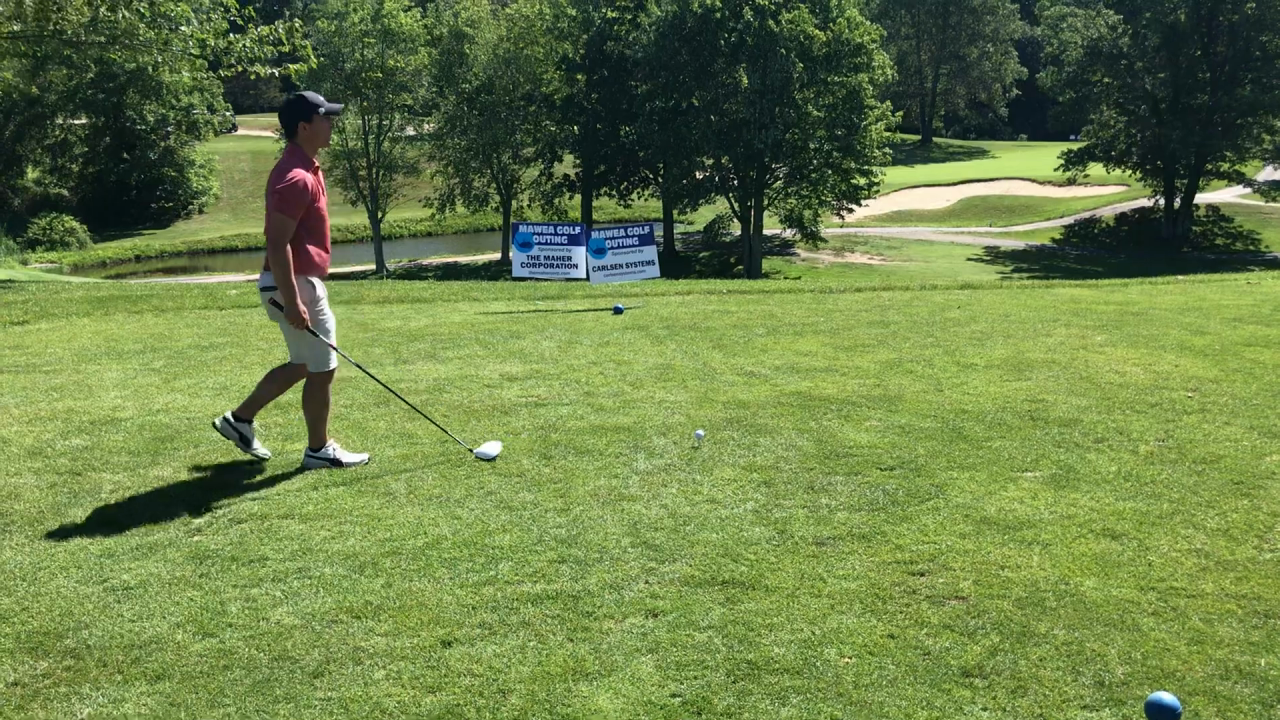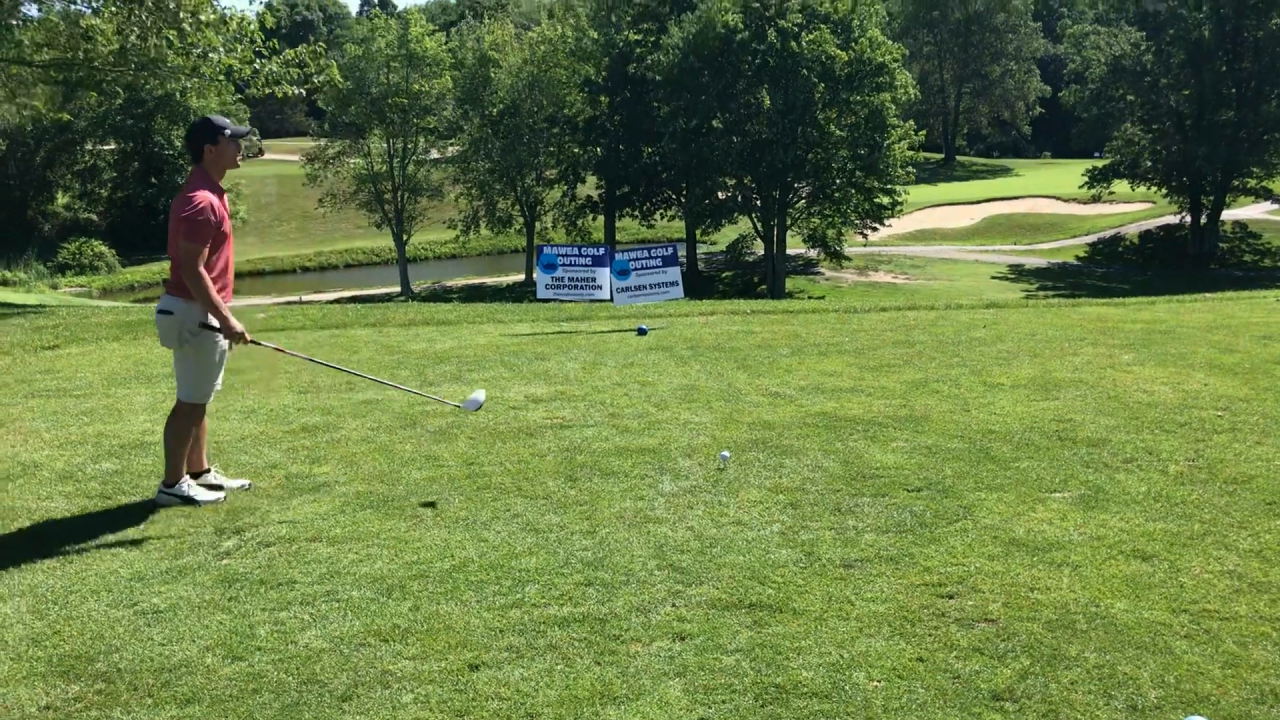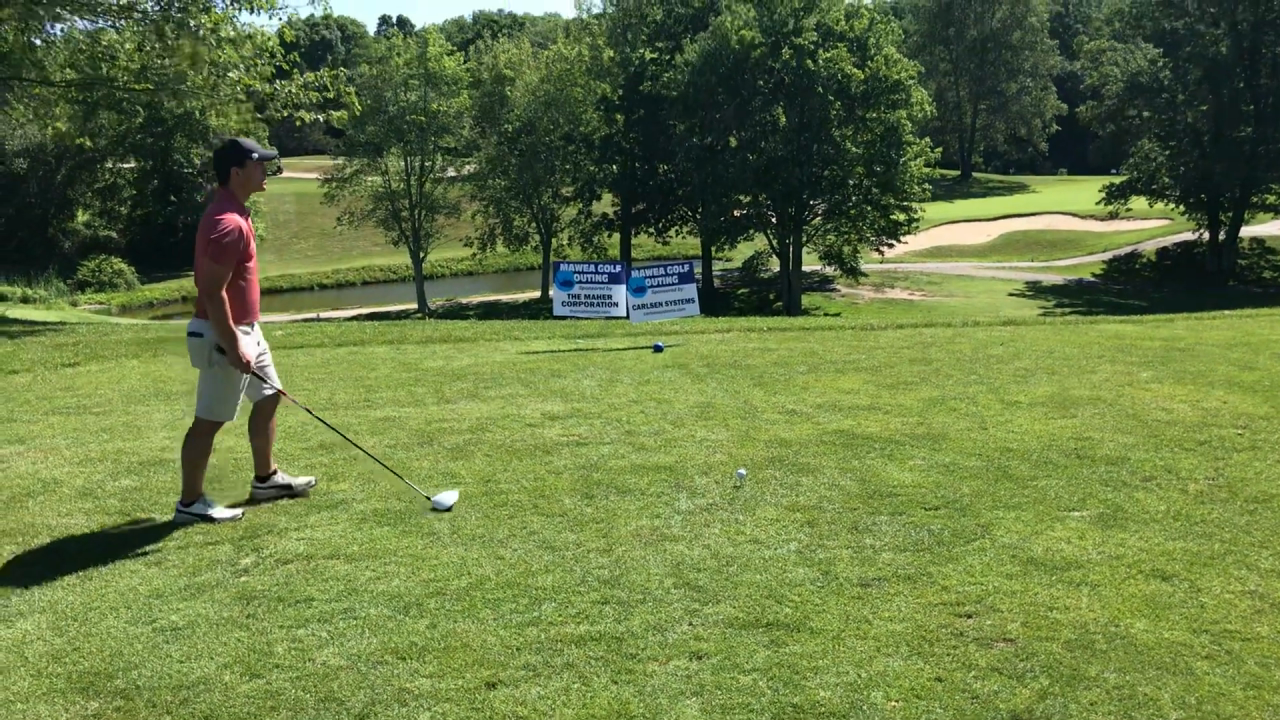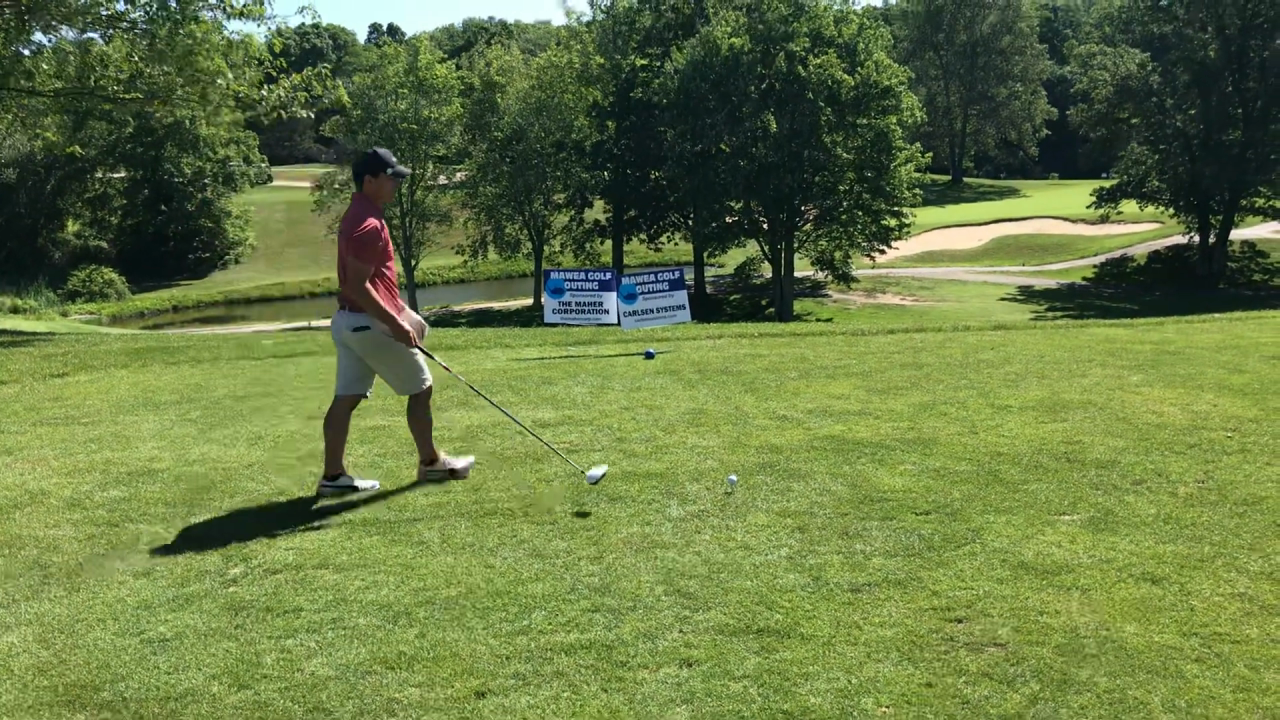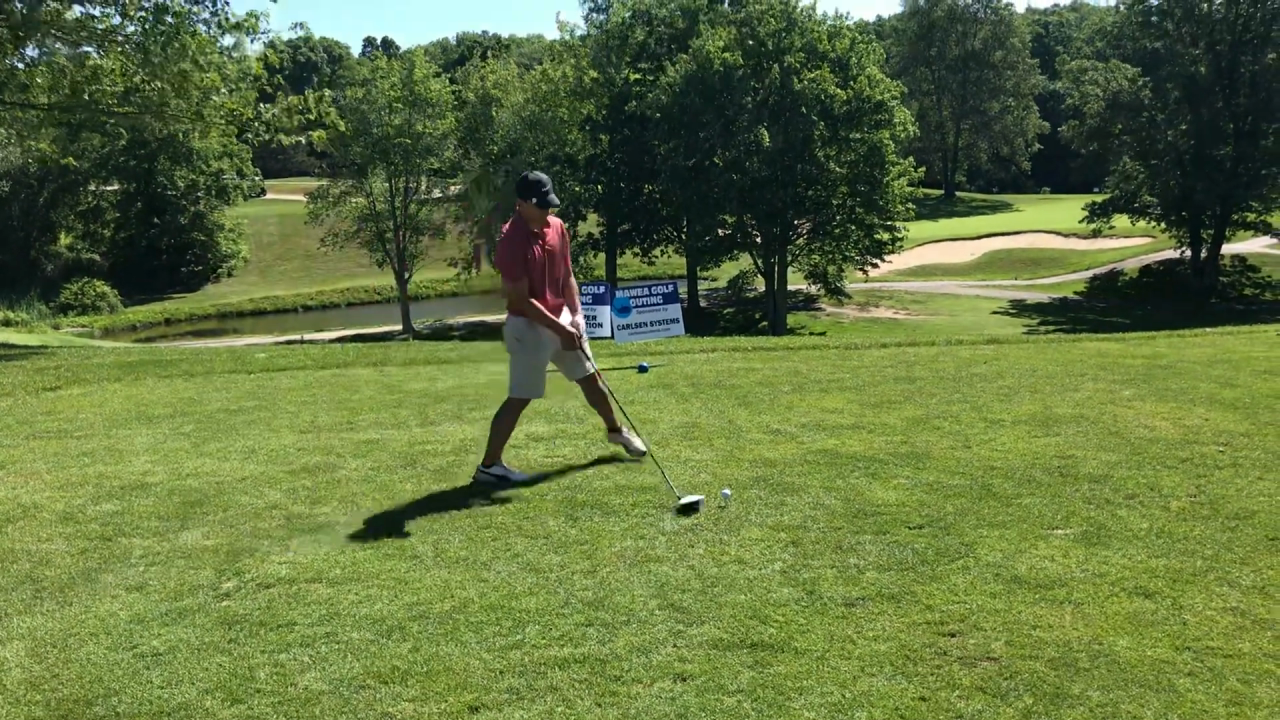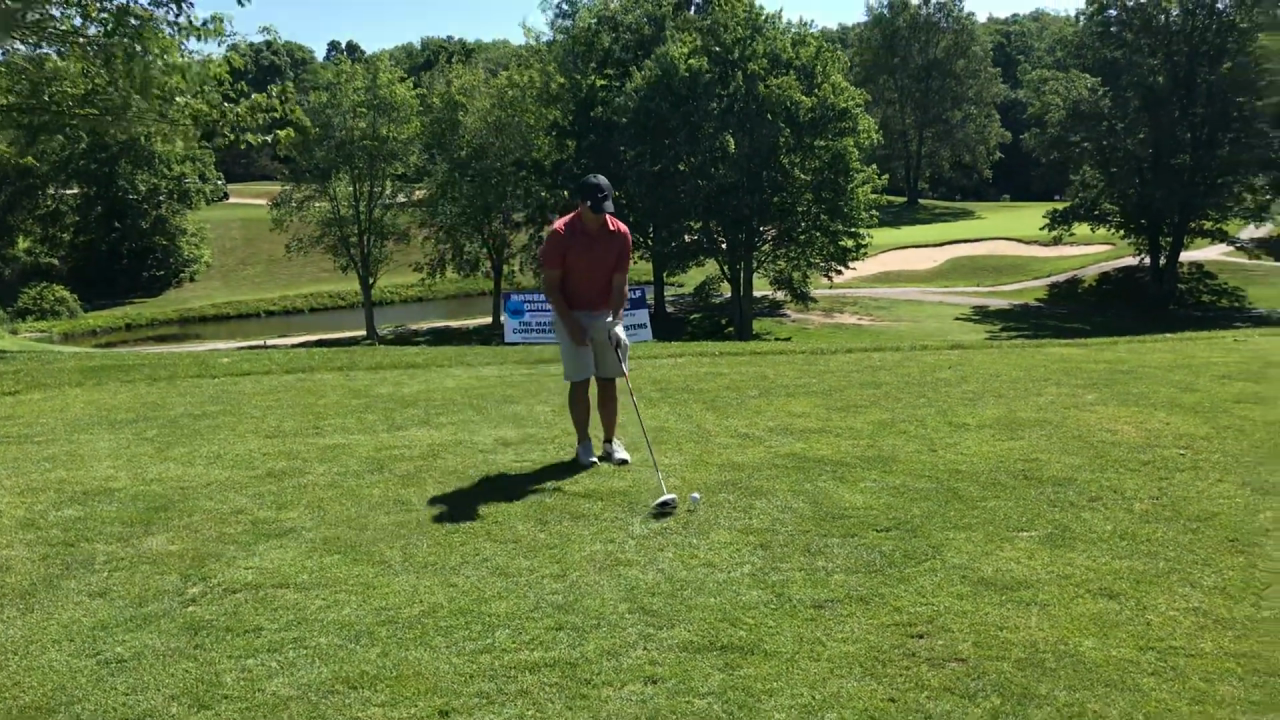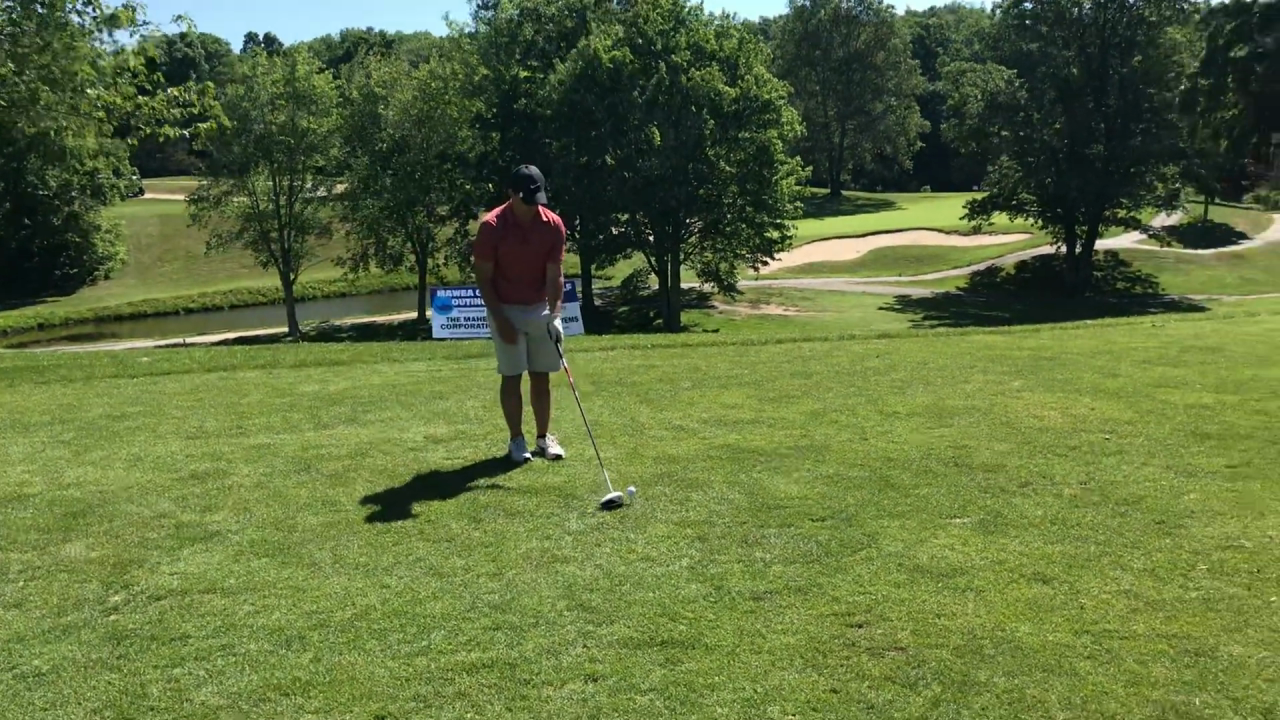
dt=0.7s
person 1, frame 1
left shoulder: (305, 168)
right shoulder: (296, 178)
right elbow: (278, 244)
right wrist: (293, 301)
left hip: (300, 281)
right hip: (296, 284)
left knee: (305, 364)
right knee: (321, 368)
left ankle: (240, 419)
right ankle: (320, 450)
person 1, frame 2
left shoulder: (209, 193)
right shoulder: (201, 202)
right elbow: (192, 271)
left wrist: (220, 315)
right wrist: (226, 320)
left hip: (198, 312)
right hip: (195, 314)
left knee: (196, 399)
right knee: (190, 402)
left ankle: (199, 472)
right ankle: (173, 484)
person 1, frame 3
left shoulder: (233, 213)
right shoulder: (227, 224)
right elbow: (214, 292)
right wrist: (232, 346)
left hip: (243, 329)
right hip: (225, 336)
left knee: (268, 399)
right knee: (209, 420)
left ankle: (265, 477)
right ankle: (190, 502)
person 1, frame 4
left shoulder: (359, 215)
right shoulder: (368, 224)
right elbow: (359, 286)
left wrist: (401, 312)
right wrist: (396, 323)
left hip: (349, 321)
right hip: (370, 324)
left knee: (346, 399)
right knee: (420, 391)
left ankle: (334, 476)
right ankle: (431, 462)
person 1, frame 5
left shoulder: (556, 226)
right shoulder: (511, 241)
right elbow: (523, 300)
left wrist: (576, 314)
right wrist: (558, 329)
left hip: (561, 318)
right hip: (530, 327)
left knee: (590, 378)
right knee: (520, 397)
left ankle: (616, 431)
right ankle: (489, 465)
person 1, frame 6
left shoulder: (621, 234)
right shoulder: (560, 234)
left elbow: (620, 284)
right elbow: (551, 285)
left wrist: (616, 322)
right wrist: (571, 323)
left hip: (606, 315)
right hip: (571, 316)
left knee: (608, 382)
right knee: (580, 382)
left ankle: (610, 442)
right ankle: (584, 443)
person 1, frame 7
left shoulder: (554, 225)
right shoulder: (492, 226)
left elbow: (555, 274)
right elbow: (483, 279)
left wrist: (555, 314)
right wrist: (500, 320)
left hip: (540, 309)
right hip: (505, 310)
left knee: (541, 376)
right knee: (511, 376)
left ankle: (544, 437)
right ankle: (516, 439)
